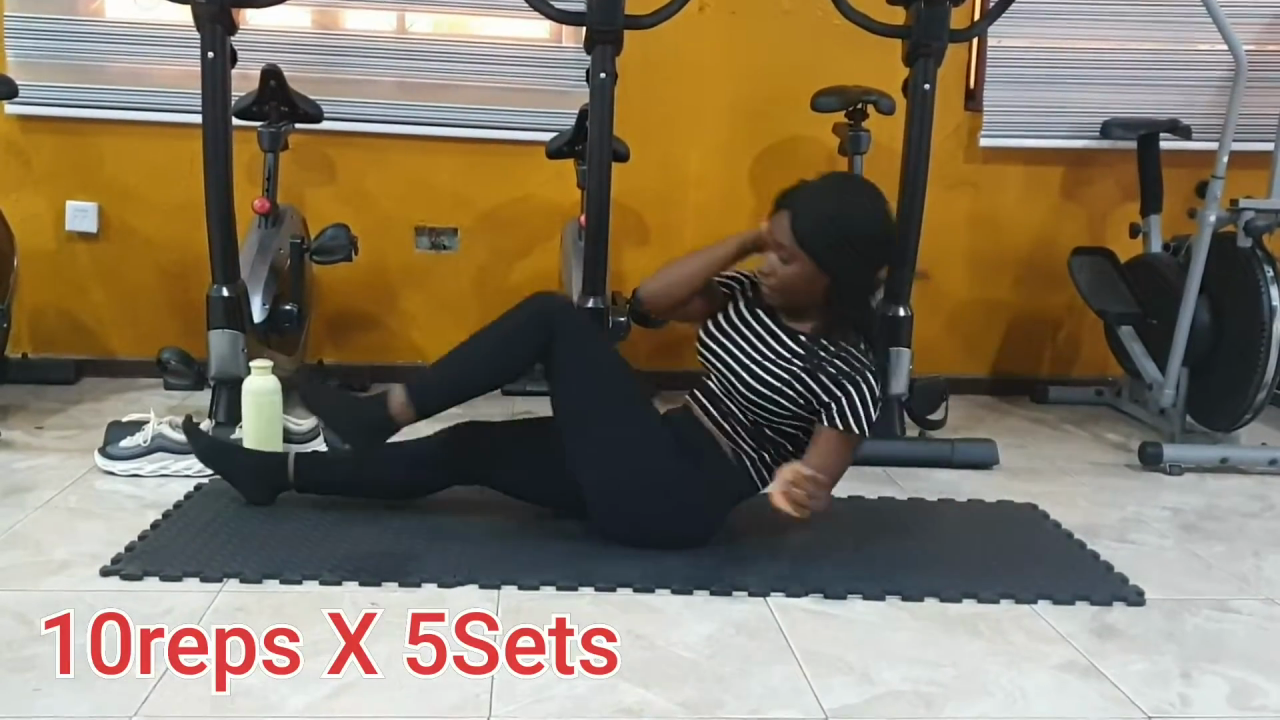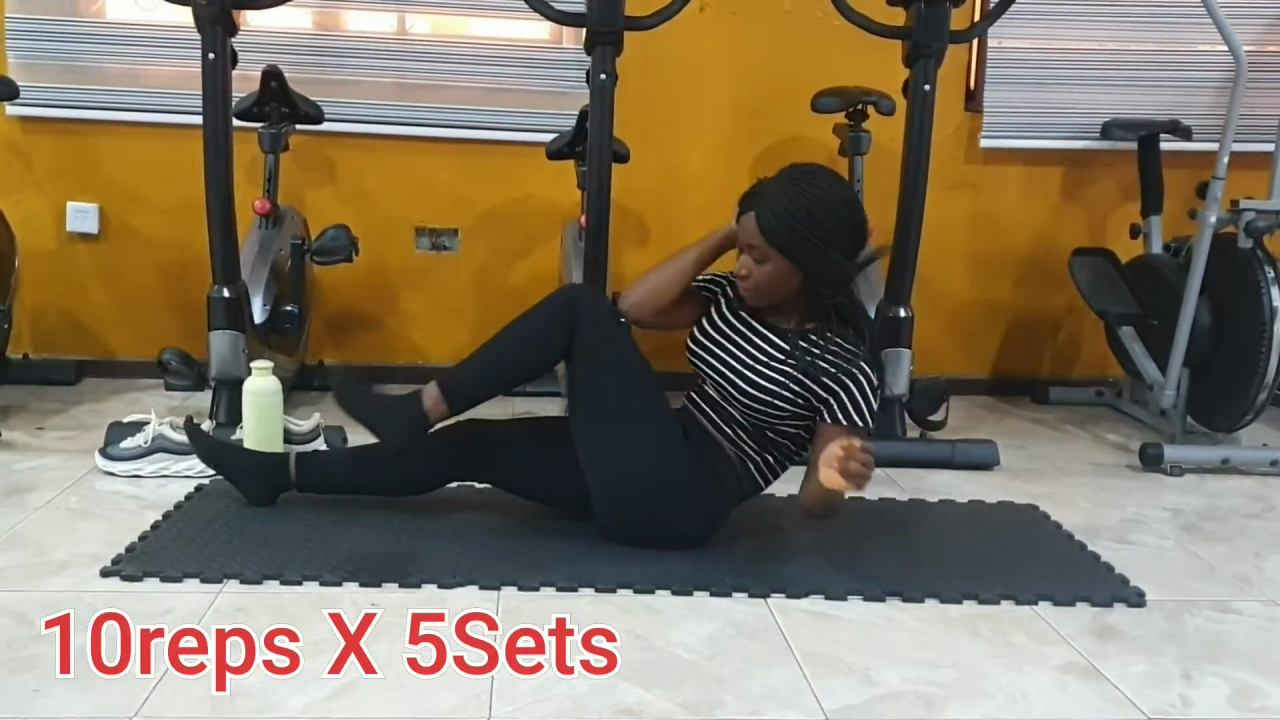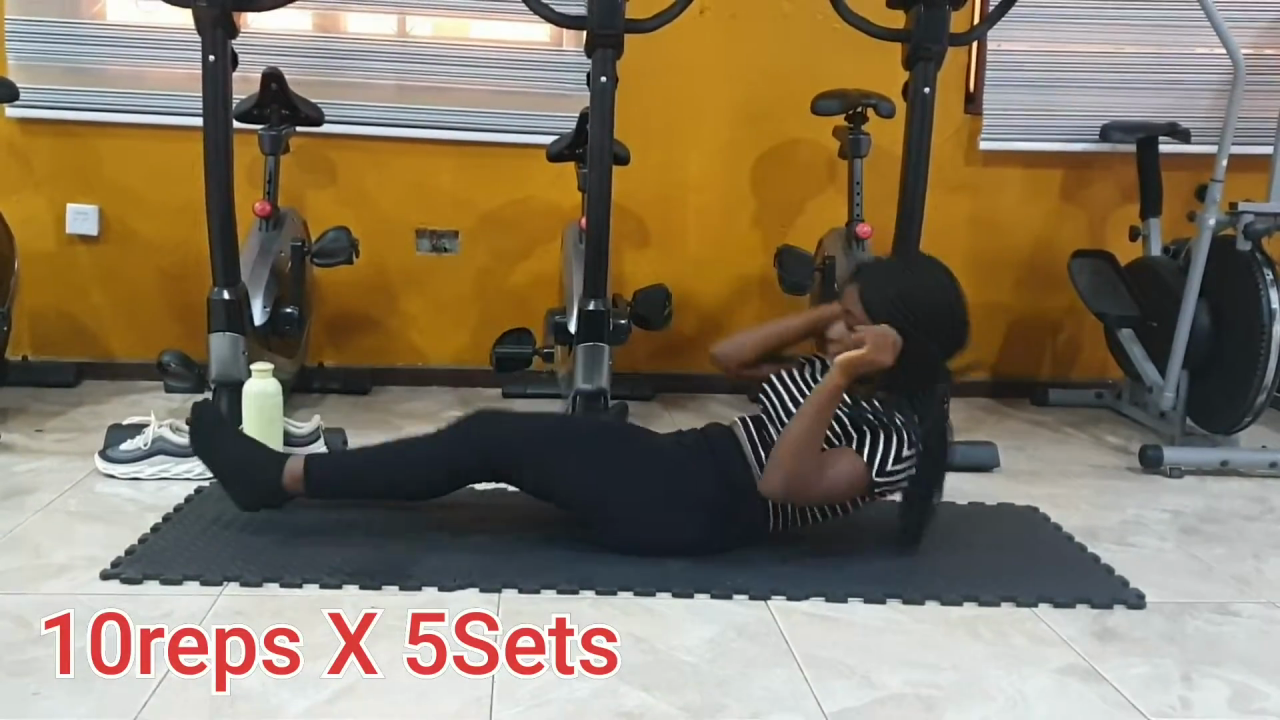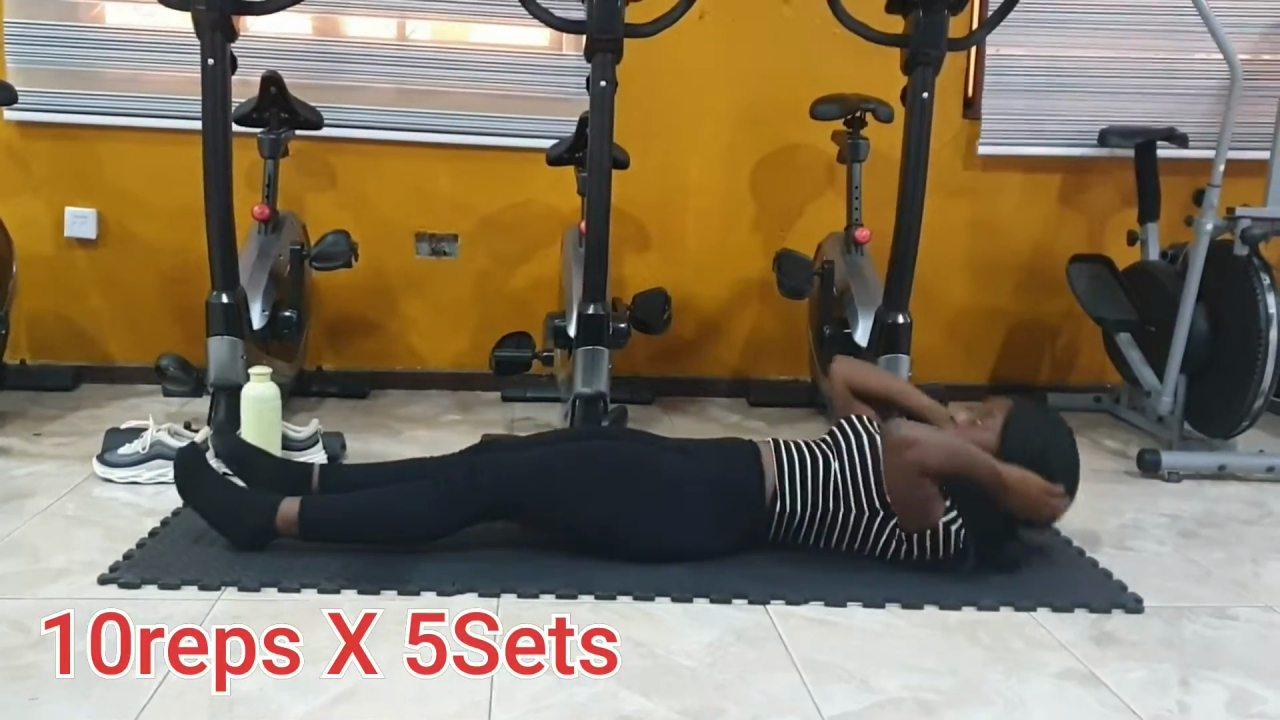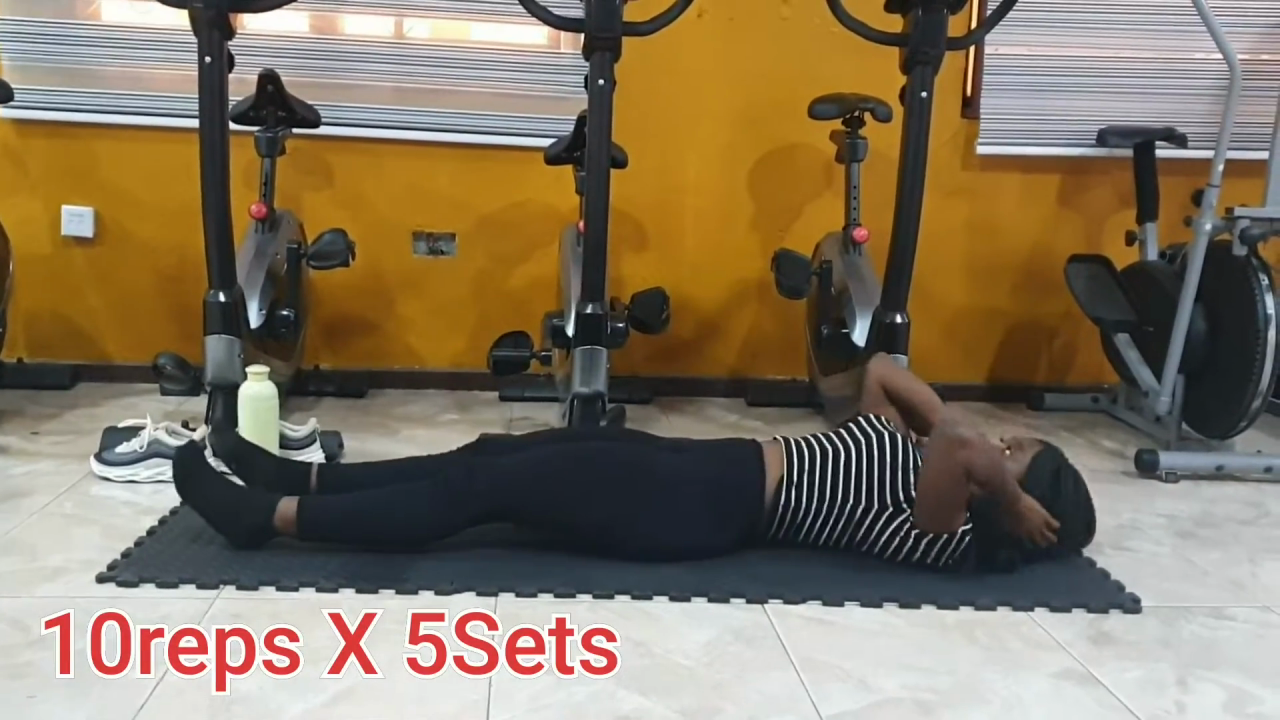
dt=0.4s
person 1, frame 1
left shoulder: (846, 377)
right shoulder: (754, 300)
left elbow: (815, 489)
right elbow: (652, 296)
left wrist: (796, 495)
right wrist: (750, 238)
left hip: (673, 504)
right hip: (648, 467)
left knee: (554, 317)
right knee: (463, 451)
left ankle: (385, 413)
right ankle: (278, 472)
person 1, frame 2
left shoulder: (840, 369)
right shoulder: (732, 298)
left elbow: (812, 499)
right elbow: (636, 307)
left wrist: (835, 478)
right wrist: (720, 236)
left hip: (674, 504)
right hip: (635, 471)
left knee: (577, 309)
right knee: (465, 448)
left ankle: (419, 410)
right ankle: (278, 473)
person 1, frame 3
left shoulder: (893, 438)
right shoulder: (829, 369)
left elbow: (783, 485)
right elbow: (726, 354)
left wrist: (842, 383)
right wrist: (828, 315)
left hip: (689, 514)
right hip: (677, 475)
left knee: (488, 437)
right knee: (487, 454)
left ankle: (283, 478)
right ankle: (294, 473)
person 1, frame 4
left shoulder: (935, 524)
right shoulder: (923, 456)
left elbow: (901, 445)
right elbow: (841, 370)
left wrist: (1003, 475)
right wrist: (941, 415)
left hip: (699, 512)
right hip: (701, 465)
left knee: (488, 485)
right knee: (496, 456)
left ankle: (273, 518)
right ankle: (304, 477)
person 1, frame 5
left shoulder: (942, 530)
right shoulder: (907, 455)
left elbow: (957, 446)
right elbow: (880, 367)
left wrist: (1010, 498)
right wrist: (955, 425)
left hip: (699, 511)
right hip: (702, 465)
left knee: (483, 488)
right knee: (491, 455)
left ankle: (270, 518)
right ankle: (303, 477)
